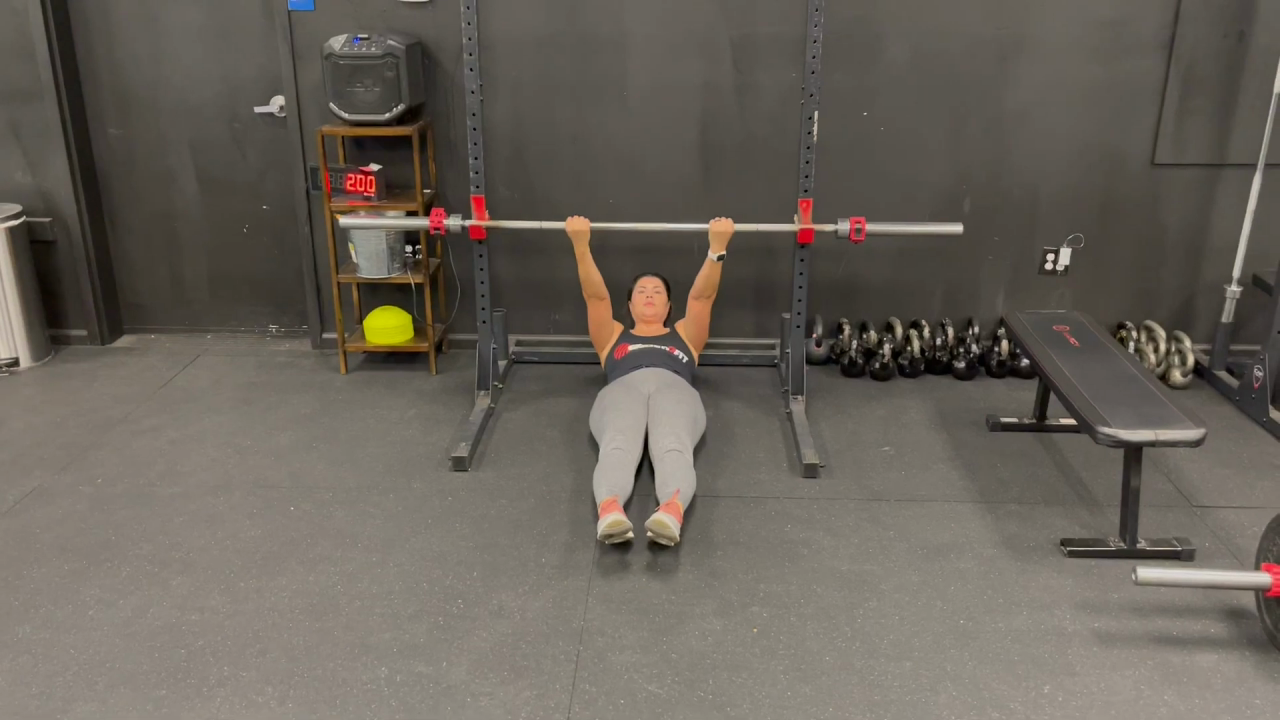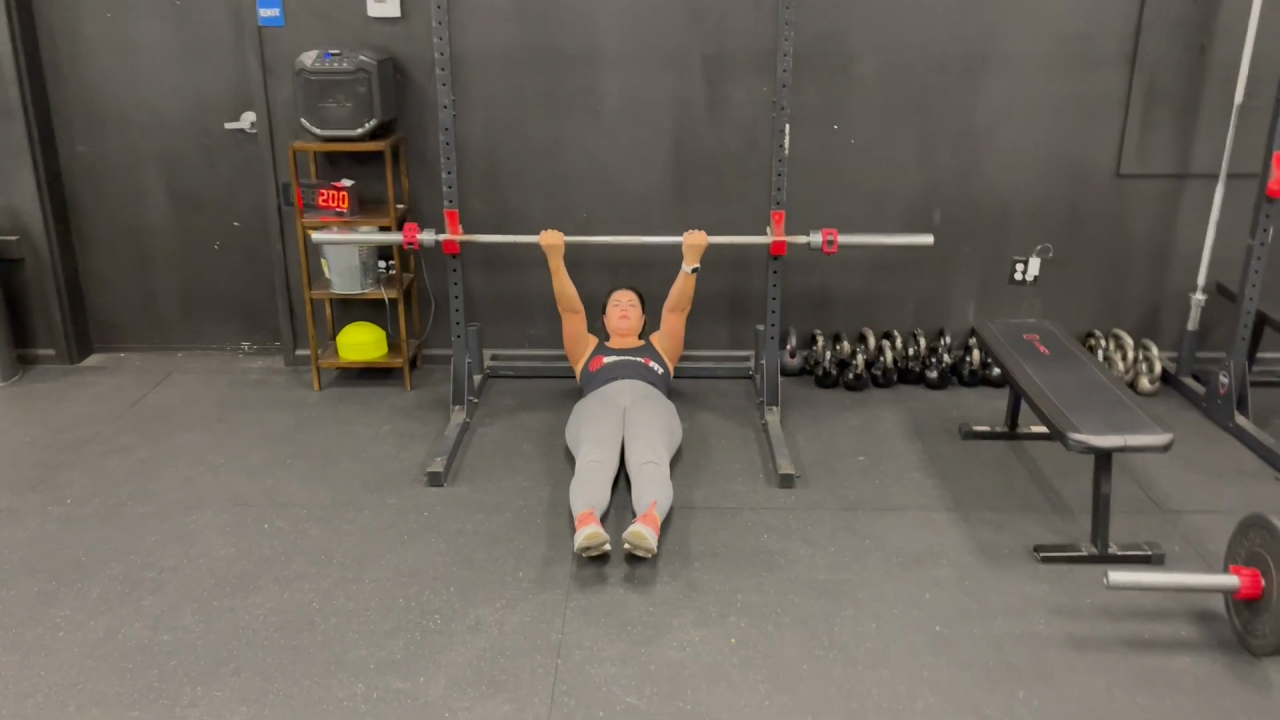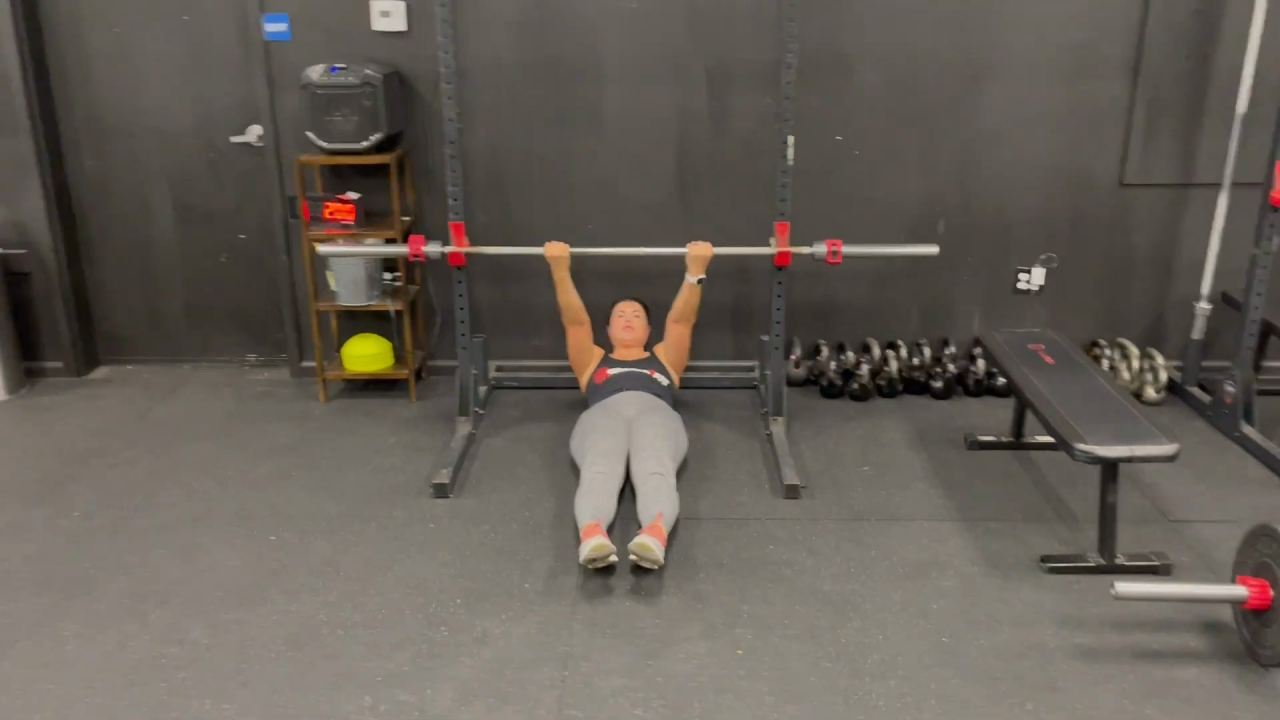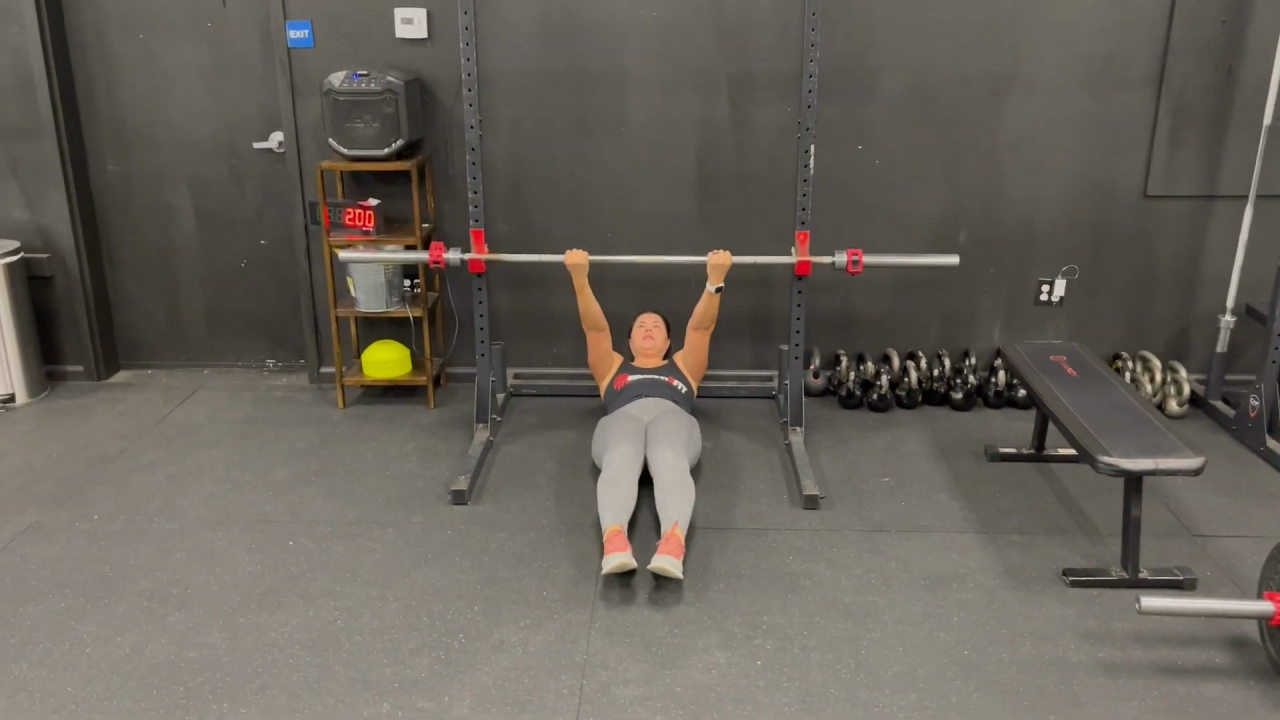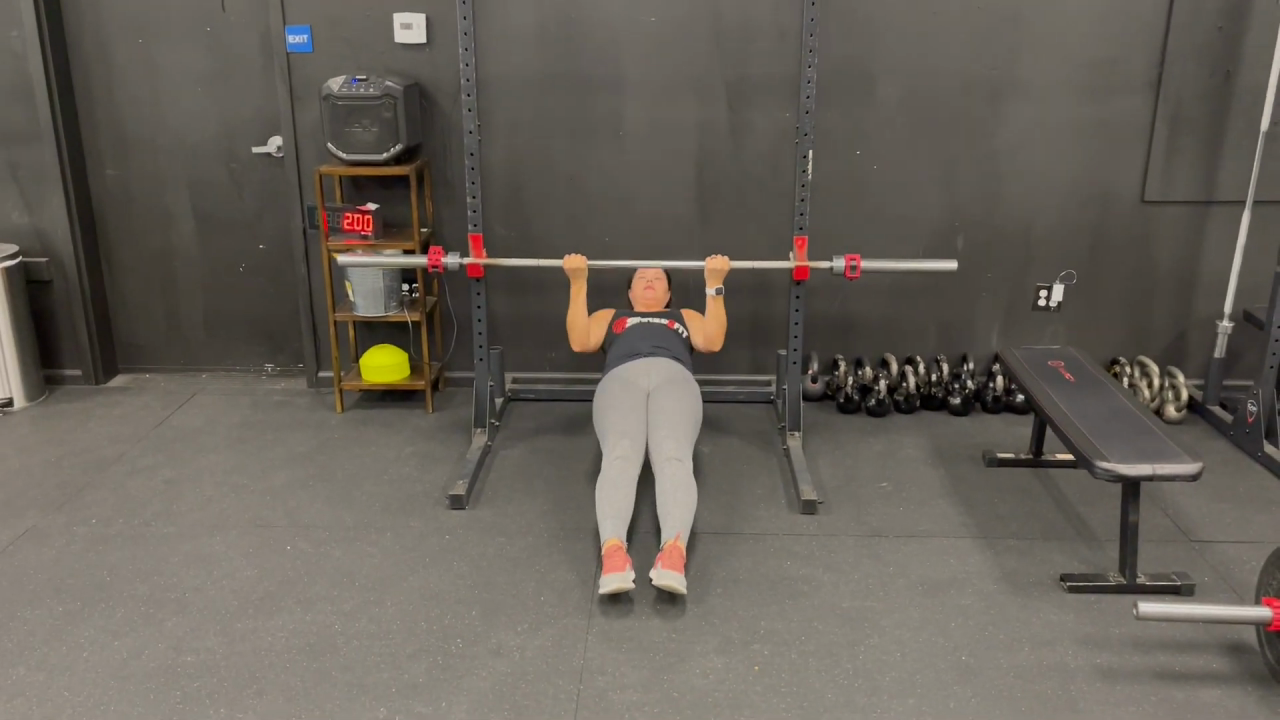
dt=1s
person 1, frame 1
left shoulder: (684, 336)
right shoulder: (613, 336)
left elbow: (702, 296)
right elbow: (595, 295)
left wrist: (718, 247)
right wrist: (580, 244)
left hip: (674, 389)
right hip: (622, 390)
left knee: (673, 447)
right knee: (617, 446)
left ankle: (671, 513)
right ankle: (609, 510)
person 1, frame 2
left shoulder: (659, 347)
right shoulder: (588, 349)
left elbow: (677, 308)
right elbow: (570, 309)
left wrist: (691, 260)
right wrist: (555, 258)
left hip: (650, 401)
right hip: (598, 403)
left knee: (650, 461)
right knee: (593, 460)
left ankle: (649, 524)
right ankle: (586, 524)
person 1, frame 3
left shoulder: (664, 358)
right shoulder: (593, 360)
left elbow: (682, 319)
right elbow: (574, 320)
left wrist: (696, 271)
right wrist: (560, 269)
left hip: (656, 413)
right hip: (604, 413)
left knee: (656, 472)
right knee: (599, 471)
left ankle: (655, 536)
right ankle: (592, 536)
person 1, frame 4
left shoulder: (683, 366)
right shoulder: (612, 367)
left elbow: (701, 327)
right elbow: (594, 327)
left wrist: (715, 280)
right wrist: (579, 278)
left hip: (672, 416)
right hip: (622, 418)
left knee: (670, 461)
right knee: (621, 459)
left ankle: (673, 543)
right ankle: (614, 540)
person 1, frame 5
left shoulder: (684, 316)
right shoulder: (610, 315)
left elbow: (713, 341)
right elbow: (579, 342)
left wrist: (714, 285)
right wrist: (578, 282)
left hip: (673, 377)
right hip: (622, 378)
left knee: (673, 457)
right knee: (619, 456)
left ankle: (674, 552)
right ankle: (613, 552)
